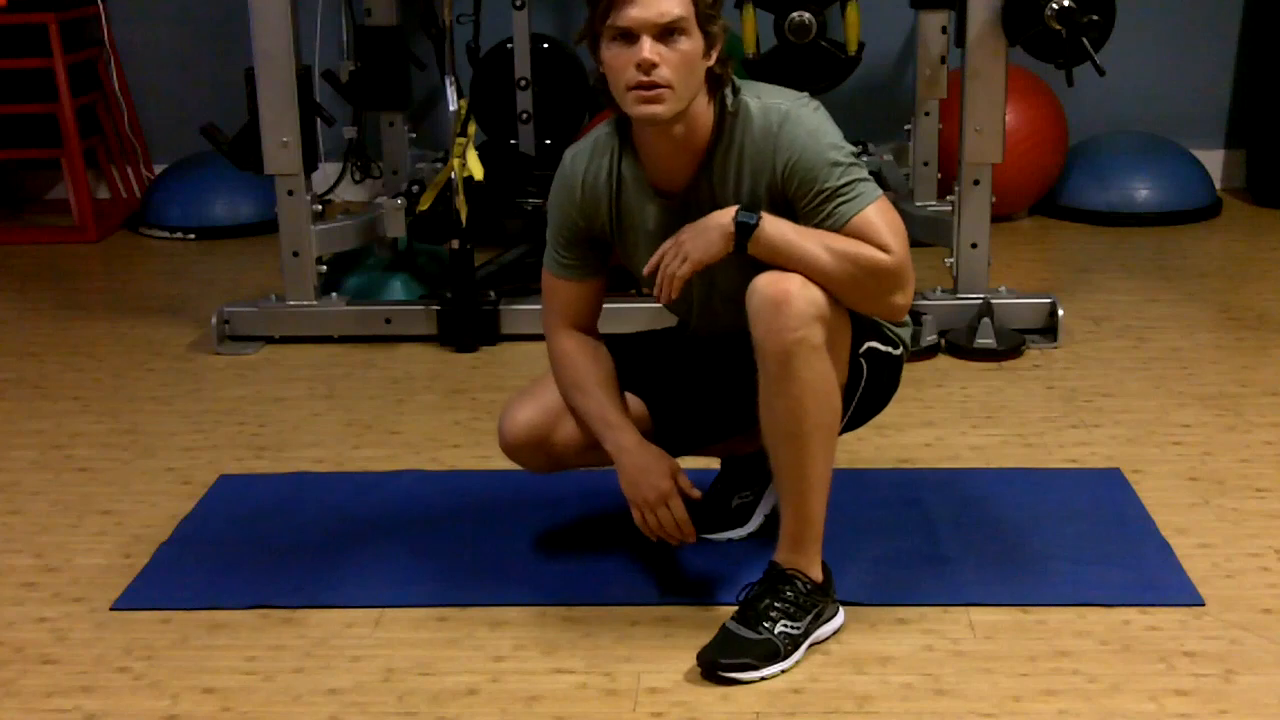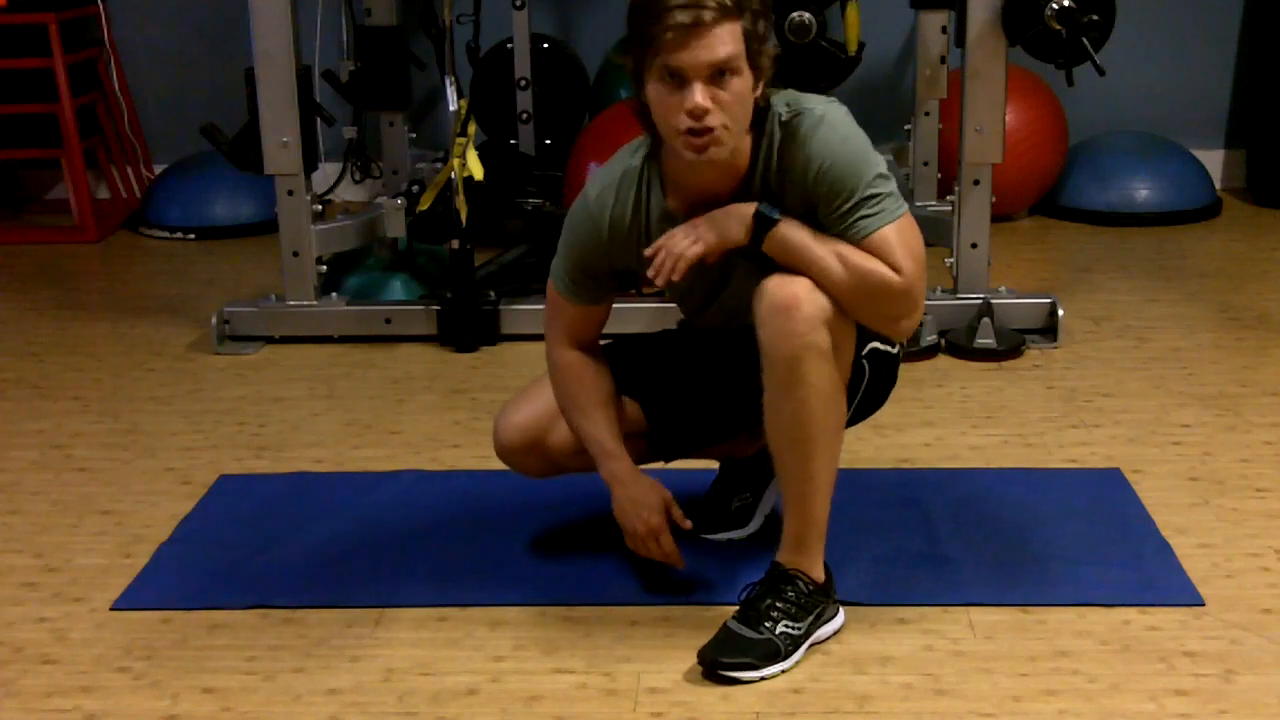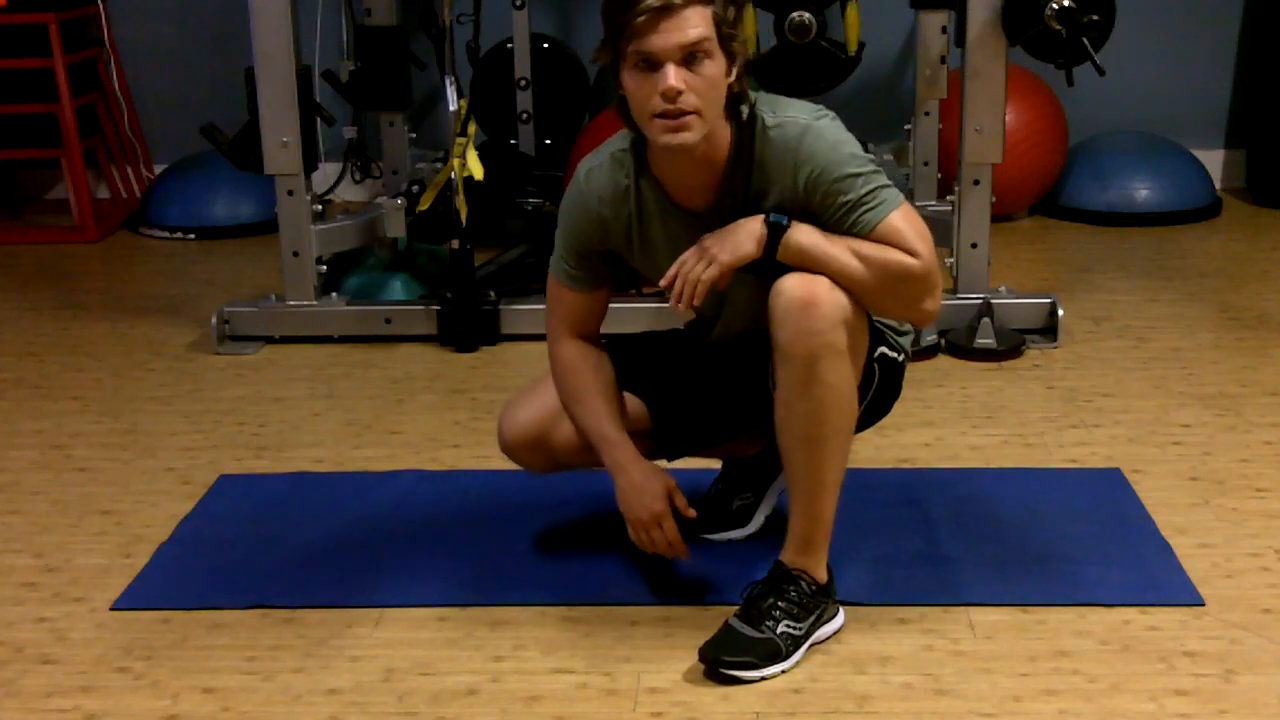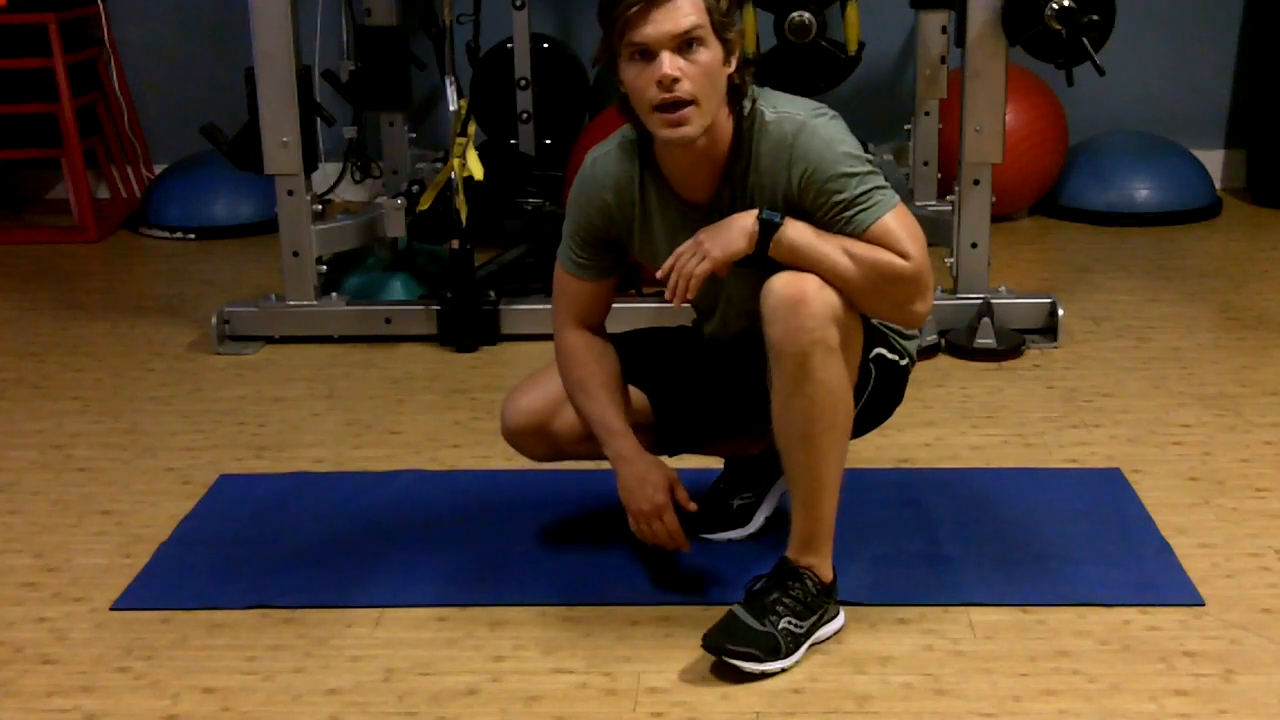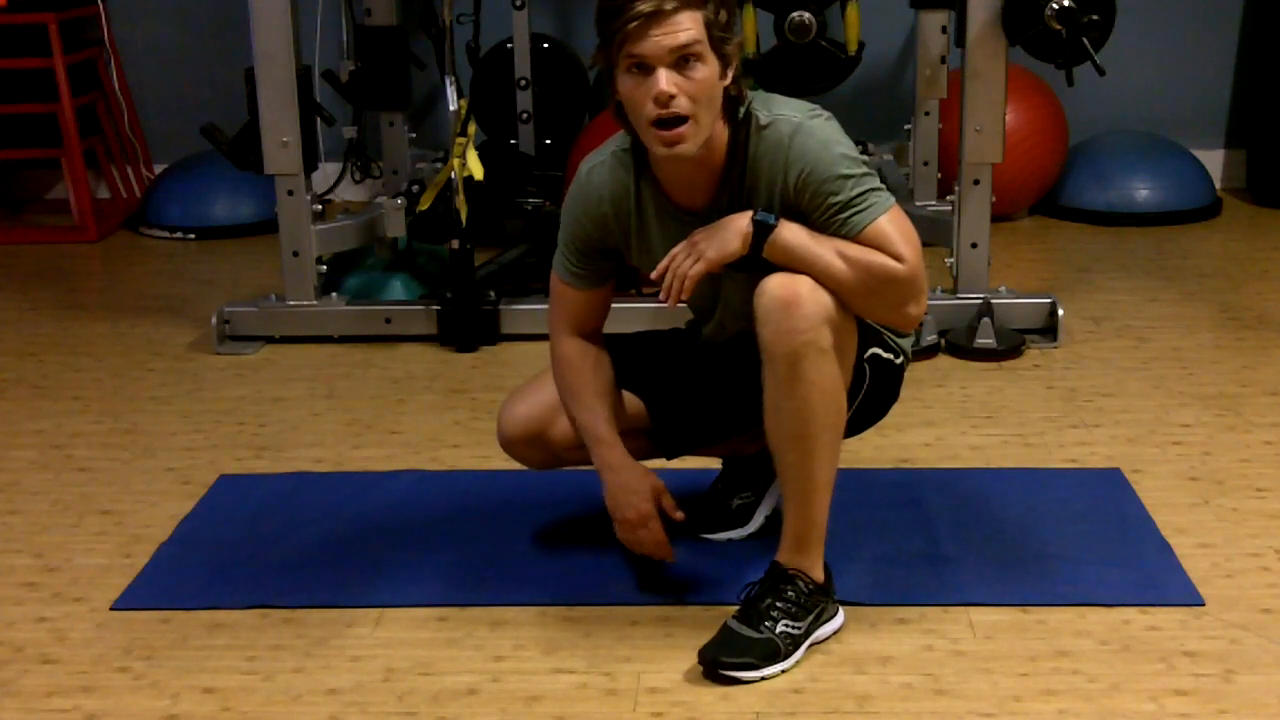
dt=1s
person 1, frame 1
left shoulder: (785, 129)
right shoulder: (586, 175)
left elbow: (894, 286)
right elbow: (569, 327)
left wrist: (743, 226)
right wrist: (630, 447)
left hip: (843, 353)
right hip: (714, 354)
left knee: (782, 297)
right knee: (528, 434)
left ankle: (802, 582)
right ankle: (751, 453)
person 1, frame 2
left shoulder: (819, 137)
right shoulder: (609, 203)
left elbow: (902, 307)
right elbow: (572, 343)
left wrist: (759, 222)
right wrist: (623, 475)
left hip: (838, 355)
right hip: (714, 355)
left knee: (791, 299)
right knee: (524, 437)
left ankle: (805, 582)
right ankle: (750, 451)
person 1, frame 3
left shoulder: (804, 142)
right shoulder: (600, 187)
left elbow: (923, 292)
right elbow: (572, 335)
left wrist: (771, 232)
right wrist: (627, 464)
left hip: (843, 358)
right hip: (720, 357)
left knee: (806, 299)
right knee: (528, 432)
left ankle: (806, 583)
right ankle: (754, 453)
person 1, frame 4
left shoulder: (804, 140)
right shoulder: (606, 177)
left elbow: (913, 294)
right elbow: (578, 325)
left wrist: (765, 229)
right wrist: (629, 454)
left hip: (850, 360)
right hip: (727, 357)
left knee: (797, 297)
right knee: (531, 420)
left ankle: (810, 580)
right ankle: (757, 453)
person 1, frame 5
left shoulder: (800, 142)
right shoulder: (601, 185)
left elbow: (907, 298)
right elbow: (576, 332)
left wrist: (760, 230)
right wrist: (618, 465)
left hip: (843, 361)
right hip: (724, 356)
left knee: (790, 298)
right knee: (528, 428)
left ankle: (804, 582)
right ankle: (755, 451)
